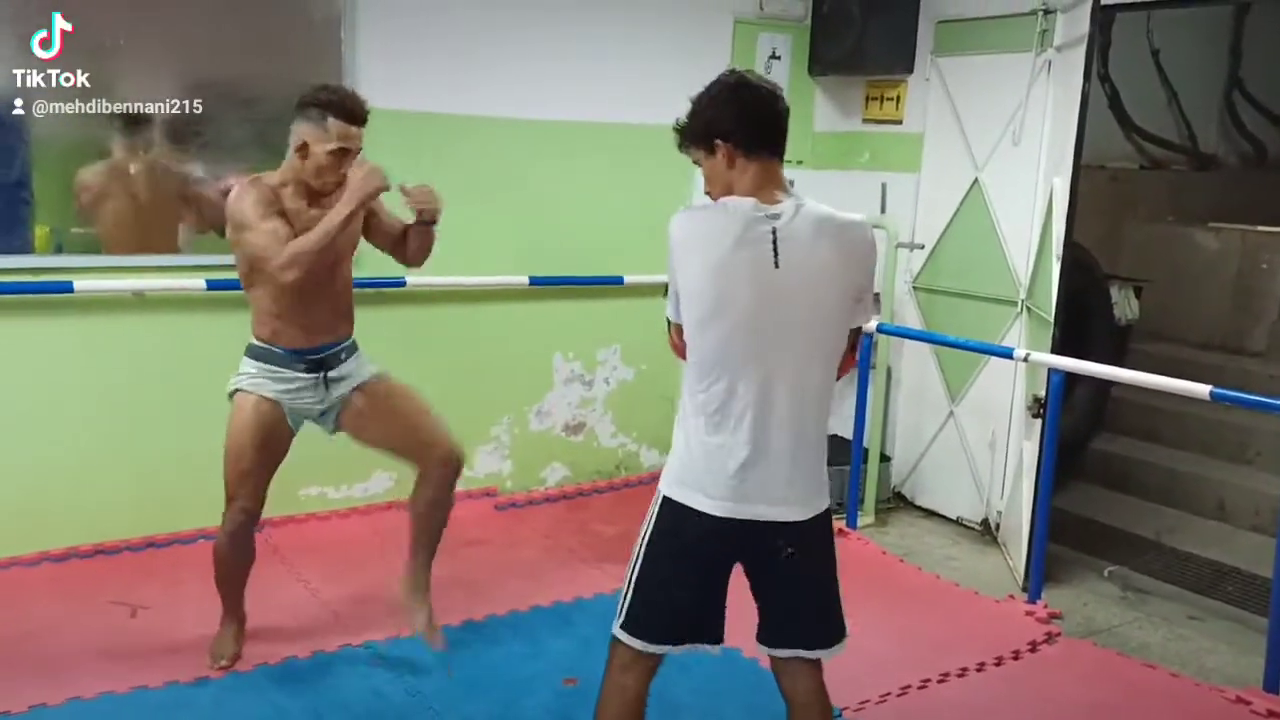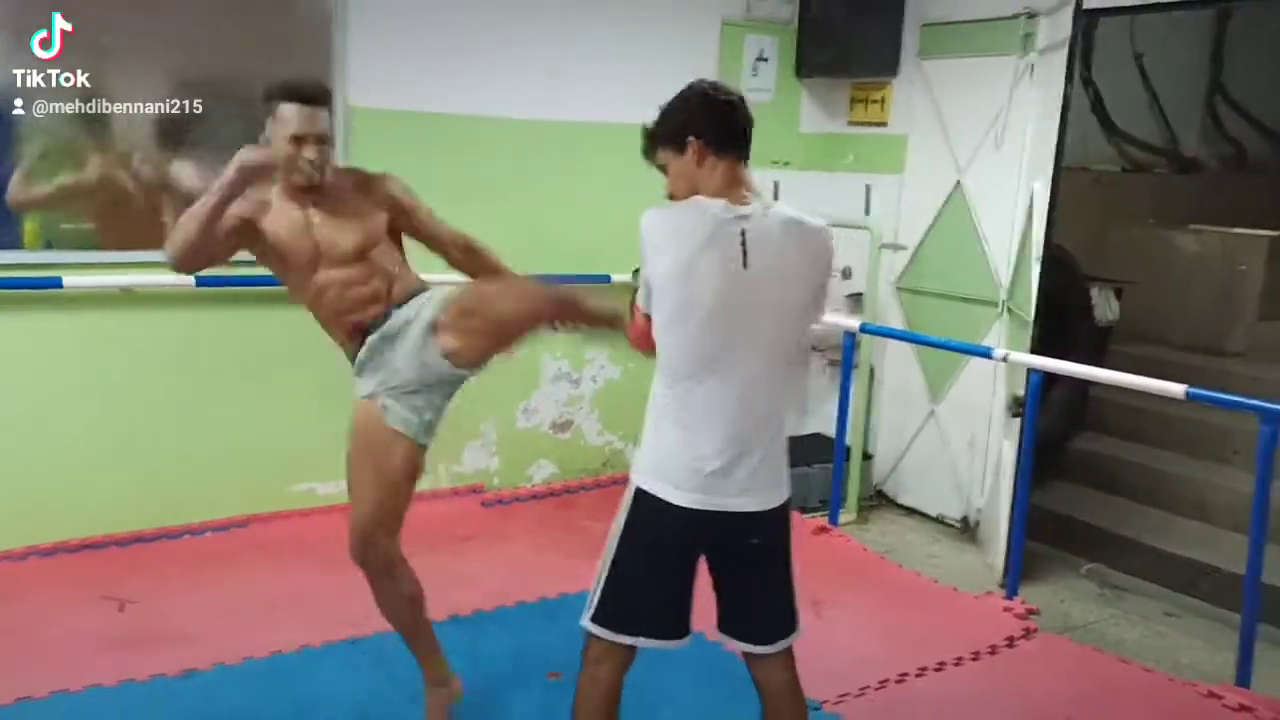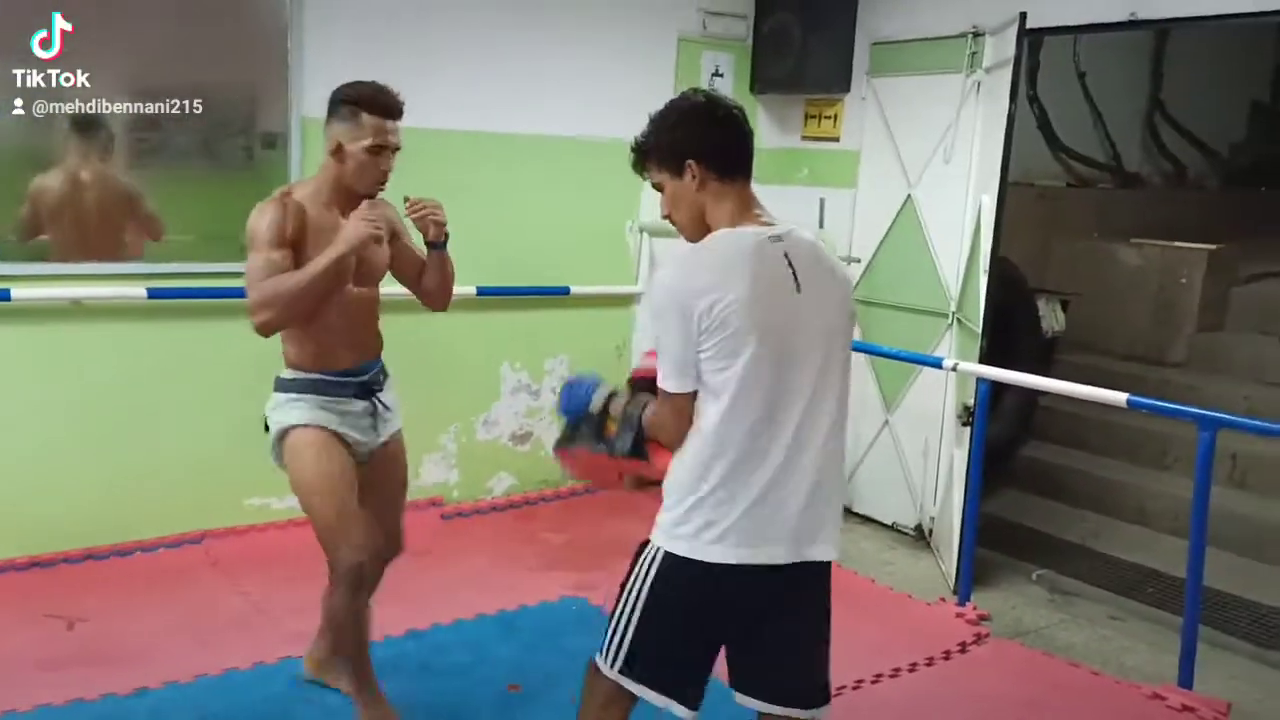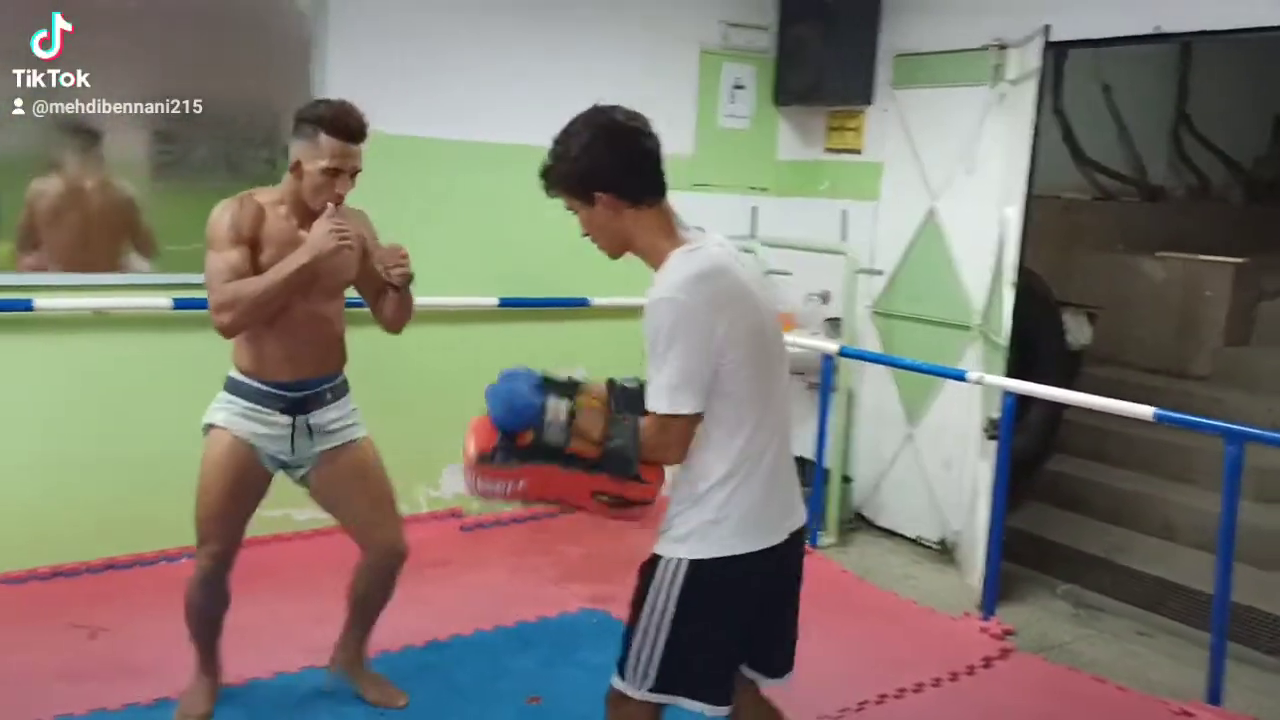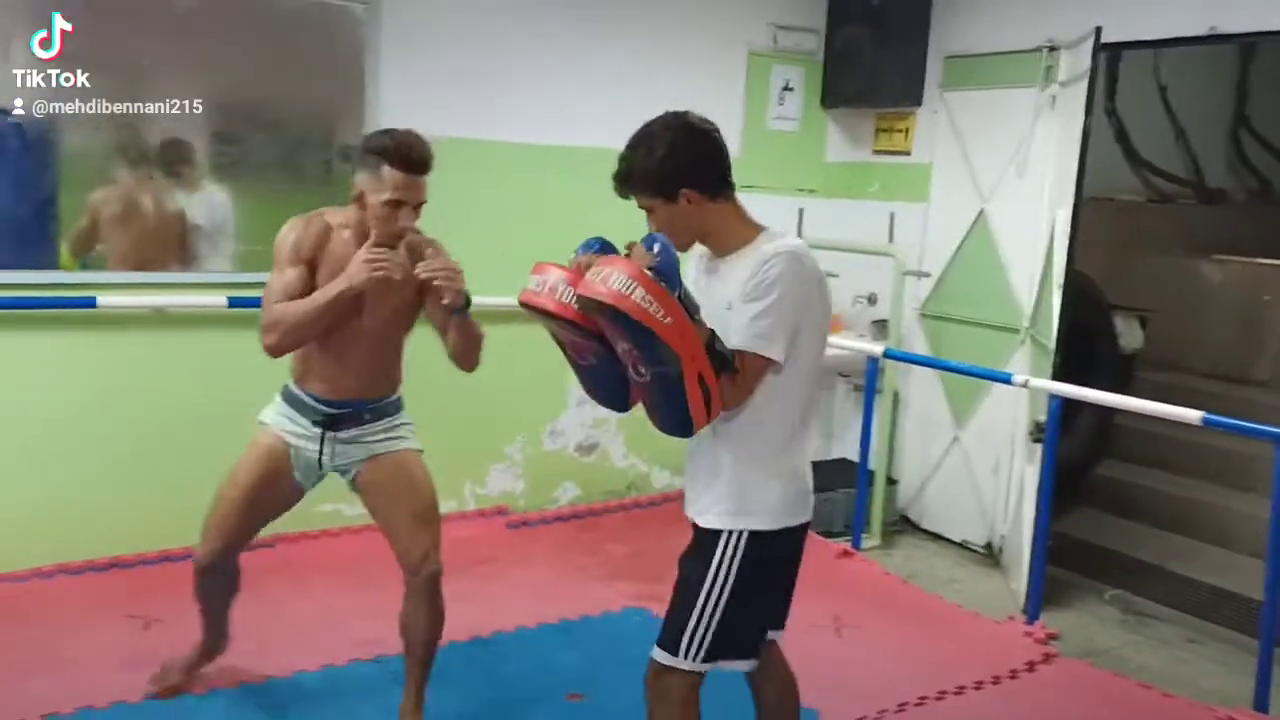
dt=0.5s
person 1, frame 1
left shoulder: (691, 231)
right shoulder: (850, 239)
right elbow: (841, 356)
left hip: (699, 492)
right hip: (795, 497)
left knee: (632, 659)
right knee: (799, 667)
person 1, frame 2
left shoulder: (662, 228)
right shoulder: (811, 238)
left hip: (671, 484)
right hip: (759, 490)
left knee: (607, 651)
right knee: (774, 659)
person 1, frame 3
left shoulder: (689, 277)
right shoulder: (829, 271)
left elbow: (672, 429)
left wrist: (605, 401)
left hip: (703, 544)
right hip: (804, 545)
person 1, frame 4
left shoulder: (681, 295)
right shoulder: (705, 262)
left elbow: (665, 442)
left wrist: (557, 416)
right wrist: (571, 395)
left hip: (714, 541)
right hip: (769, 527)
person 1, frame 5
left shoulder: (781, 267)
right shoulder: (705, 261)
left elbow: (727, 391)
left hip: (752, 514)
right hip: (739, 502)
right knee: (755, 647)
person 2, frame 1
left shoulder: (356, 193)
right shoulder: (252, 197)
left elbow: (410, 255)
right elbow: (290, 271)
left wrist: (425, 220)
right wrist: (349, 204)
left hip: (344, 367)
right hip: (271, 374)
left knee: (445, 457)
right knee: (240, 519)
left ankle: (417, 583)
right ankle: (232, 620)
person 2, frame 2
left shoulder: (374, 190)
right shoulder: (253, 213)
left elbow: (456, 246)
right elbow: (181, 258)
left wrist: (518, 284)
right wrist: (230, 181)
left hip: (428, 330)
right hip: (379, 373)
left knee: (538, 300)
right knee: (370, 545)
person 2, frame 3
left shoulder: (382, 216)
right shoulder: (280, 214)
left elbow: (436, 297)
right elbow: (264, 315)
left wrist: (437, 242)
right wrist: (341, 249)
left hip: (375, 395)
right hip: (313, 404)
left knee: (381, 549)
right knee: (353, 559)
left ankle: (326, 654)
person 2, frame 4
left shoulder: (356, 228)
right shoulder: (239, 215)
left elbow: (391, 322)
right elbow: (225, 313)
left wrist: (401, 285)
right wrist: (305, 254)
left hip: (329, 411)
right hip: (249, 410)
left knee: (389, 546)
right knee: (212, 558)
left ankle: (350, 653)
person 2, frame 5
left shoulder: (426, 256)
right shoulder: (307, 234)
left elbow: (466, 360)
right elbow: (274, 336)
left wrist: (458, 304)
right wrist: (348, 283)
left hip: (378, 427)
right hip: (299, 419)
left knee: (425, 568)
right knee: (212, 550)
right ankle: (211, 643)
